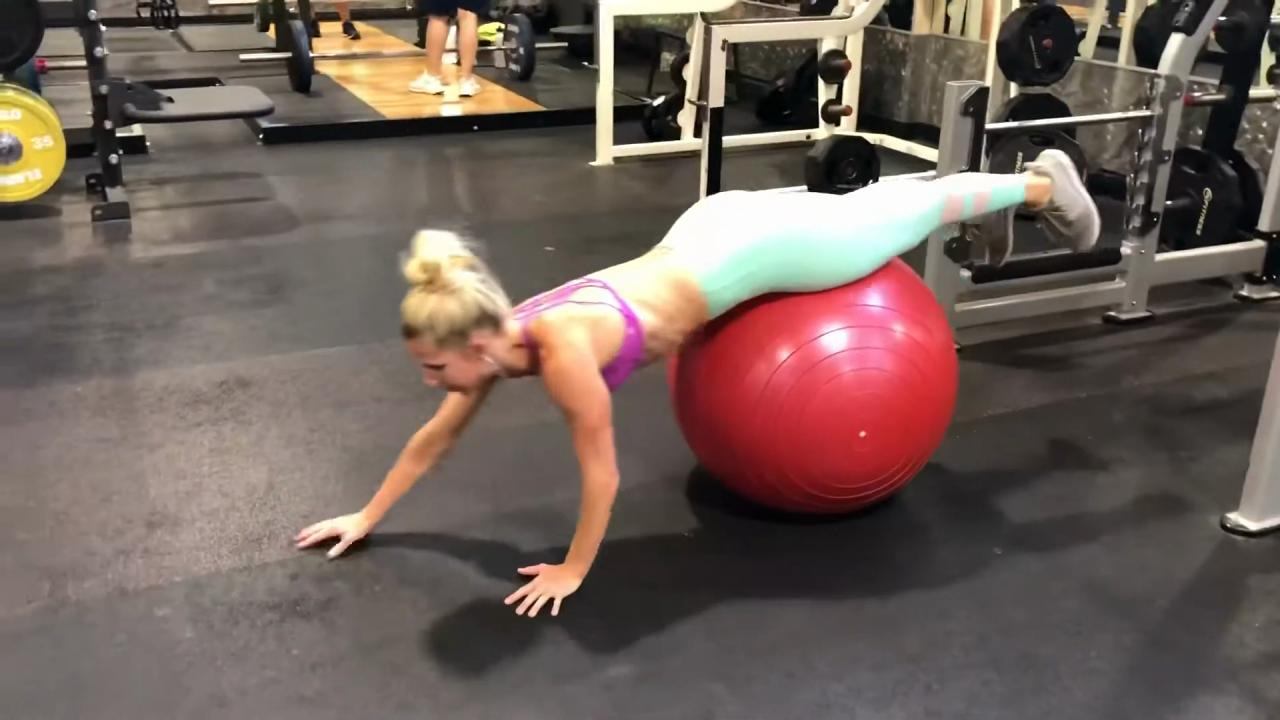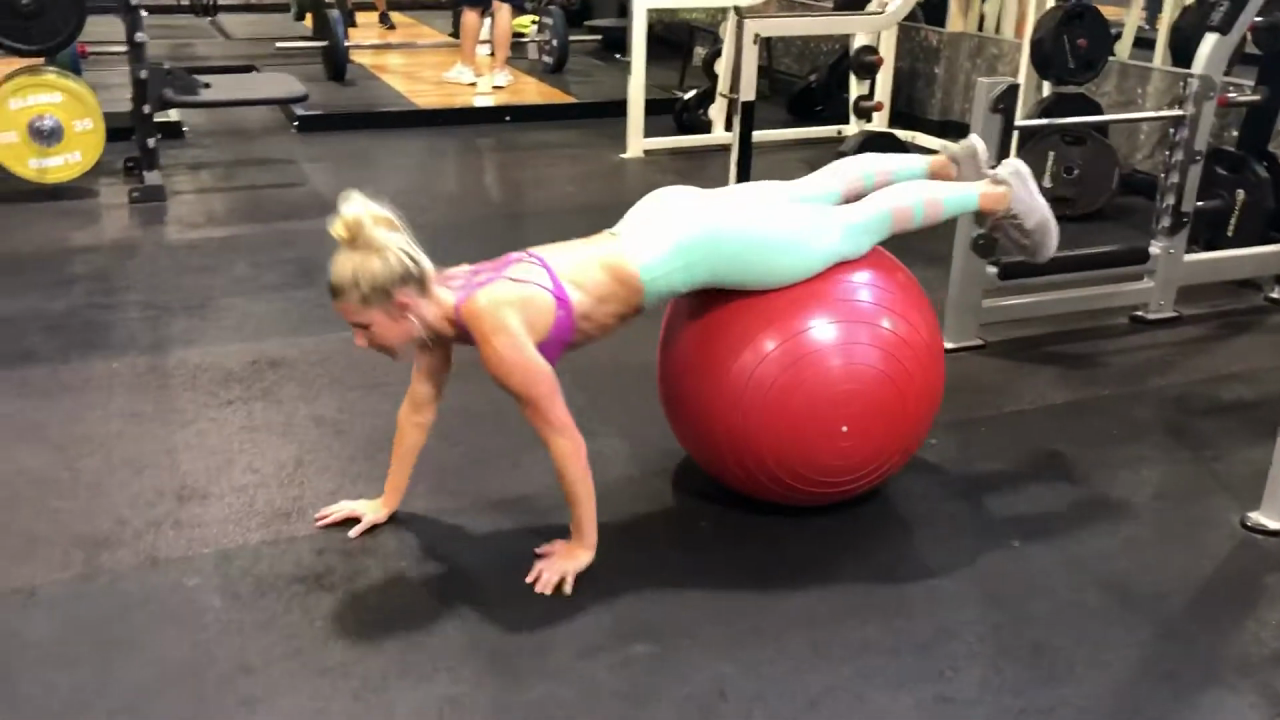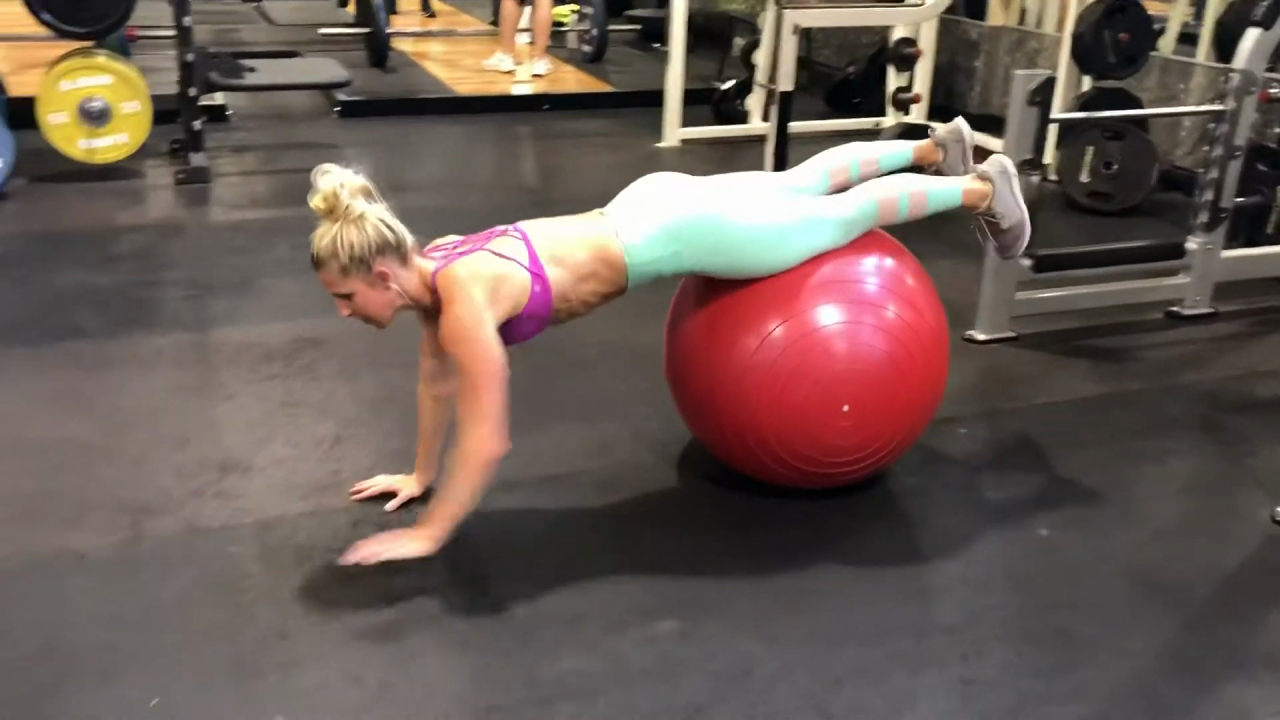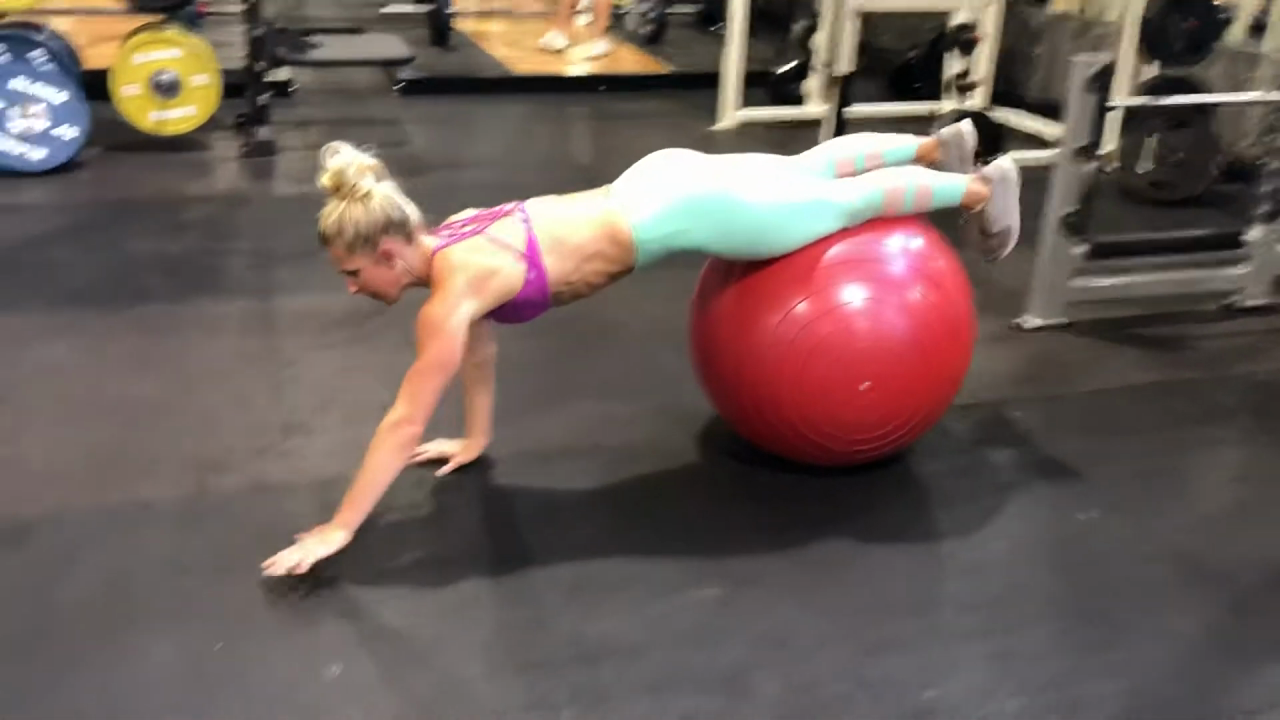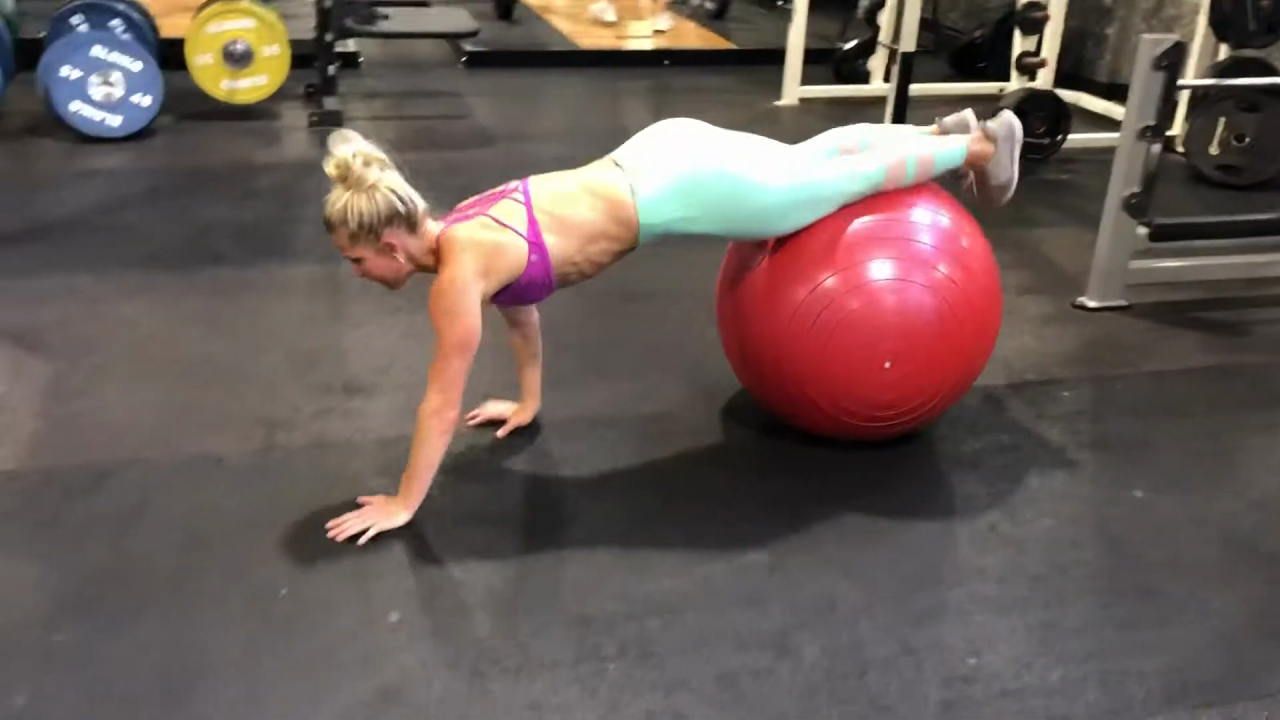
dt=0.2s
person 1, frame 1
left shoulder: (563, 352)
right shoulder: (494, 329)
left elbow: (600, 474)
right elbow: (438, 432)
left wrist: (574, 569)
right wrist: (367, 517)
left hip: (752, 250)
right hip: (714, 225)
left knee: (907, 222)
right knee: (853, 205)
left ankle: (1042, 184)
right ankle: (958, 187)
person 1, frame 2
left shoulder: (493, 327)
right shoulder: (436, 303)
left elbow: (567, 443)
right elbow: (420, 403)
left wrist: (582, 544)
right wrist: (388, 502)
left hip: (689, 246)
right hip: (662, 218)
left knee: (856, 229)
right knee: (811, 194)
left ankle: (1000, 194)
right ankle: (949, 164)
person 1, frame 3
left shoulder: (461, 300)
right shoulder: (426, 271)
left elbow: (485, 441)
right elbow: (435, 380)
left wrist: (428, 533)
right wrist: (419, 475)
left hip: (675, 232)
right hip: (651, 203)
left knee: (841, 218)
right knee: (800, 184)
left ankle: (981, 190)
right ankle: (932, 148)
person 1, frame 4
left shoulder: (454, 281)
right shoulder: (445, 240)
left elbow: (404, 420)
right elbow: (481, 344)
left wrist: (338, 530)
right wrist: (476, 438)
left hip: (678, 210)
right hip: (659, 182)
left knee: (840, 203)
right knee: (806, 172)
left ankle: (979, 190)
right ankle: (937, 148)
person 1, frame 5
left shoulder: (458, 266)
right shoulder: (463, 225)
left elbow: (442, 401)
right elbow: (520, 311)
left wrist: (403, 504)
right wrist: (529, 403)
left hip: (679, 191)
right hip: (662, 154)
left knee: (849, 178)
right knee: (812, 158)
left ankle: (982, 147)
right ankle: (947, 132)
